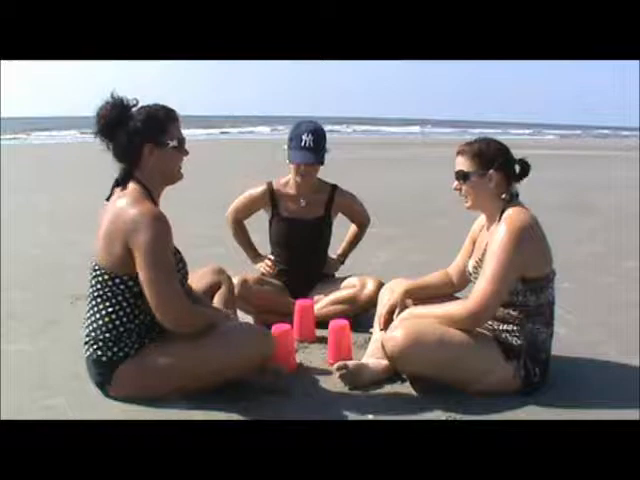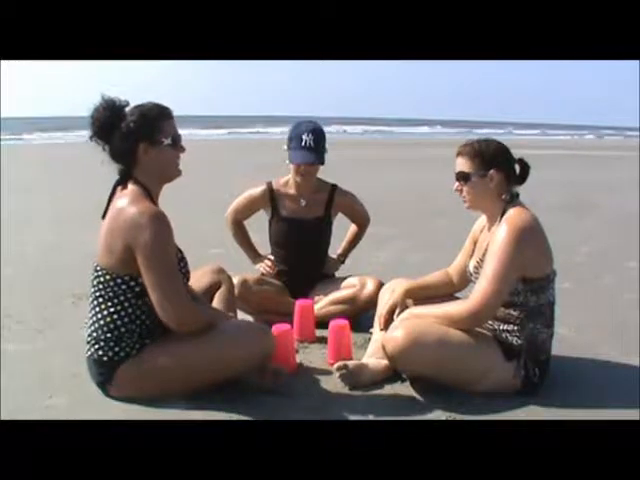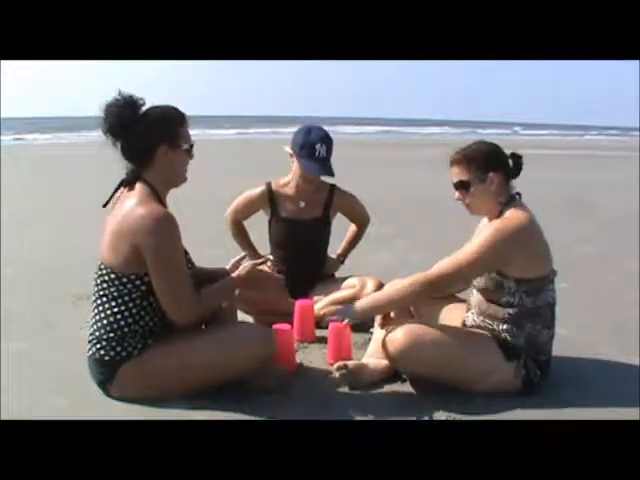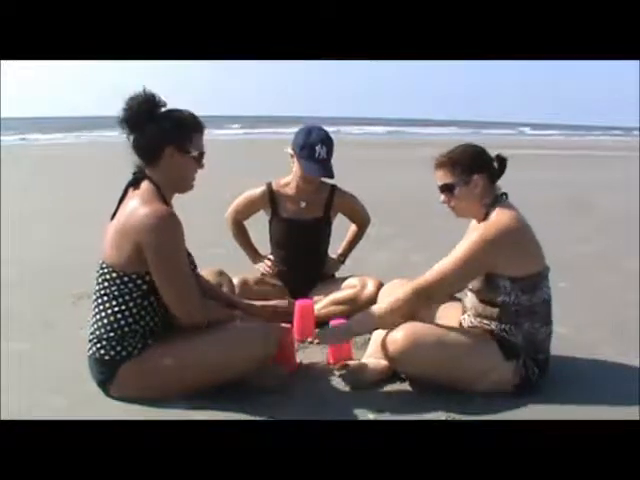
dt=0.5s
person 1, frame 1
left shoulder: (127, 197)
right shoulder: (145, 218)
left elbow: (170, 284)
right elbow: (174, 316)
left wrist: (216, 315)
right wrist: (222, 319)
left hip: (120, 347)
right hip: (124, 366)
left knee: (217, 276)
right knee: (257, 342)
left ankle: (222, 359)
person 1, frame 2
left shoulder: (129, 198)
right shoulder: (146, 217)
left elbow: (169, 287)
right elbow: (179, 317)
left wrist: (219, 319)
right wrist: (222, 318)
left hip: (121, 346)
right hip: (125, 365)
left knee: (216, 276)
right knee: (258, 340)
left ankle: (222, 359)
person 1, frame 3
left shoulder: (132, 197)
right shoulder: (154, 219)
left elbow: (174, 280)
right elbow: (184, 312)
left wrist: (228, 276)
right wrist: (235, 282)
left hip: (122, 348)
right hip: (126, 366)
left knee: (218, 282)
right knee: (259, 342)
left ankle: (224, 358)
person 1, frame 4
left shoulder: (141, 198)
right shoulder: (157, 218)
left elbow: (187, 282)
right elbow: (189, 312)
left wrist: (240, 308)
right wrist: (244, 317)
left hip: (125, 348)
right hip: (128, 366)
left knee: (218, 278)
right knee: (262, 340)
left ankle: (223, 361)
person 2, frame 1
left shoulder: (513, 227)
right shoulder: (487, 220)
left elbow: (474, 312)
right elbow: (454, 277)
left wrist: (412, 314)
right wrist: (404, 290)
left hip: (516, 359)
right hip: (488, 330)
left knee: (401, 338)
right knee: (395, 289)
left ankle: (385, 364)
right ankle: (375, 363)
person 2, frame 2
left shoulder: (514, 227)
right shoulder: (488, 221)
left elbow: (475, 312)
right elbow: (454, 277)
left wrist: (412, 314)
right wrist: (404, 290)
left hip: (516, 359)
right hip: (487, 330)
left knee: (401, 338)
right knee: (394, 289)
left ankle: (385, 364)
right ankle: (375, 363)
person 2, frame 3
left shoulder: (508, 229)
right shoulder: (495, 219)
left elbow: (433, 283)
right elbow: (448, 279)
left wrist: (356, 308)
right wrist: (397, 297)
left hip: (516, 359)
right hip: (485, 327)
left knee: (402, 340)
right knee: (398, 290)
left ankle: (382, 365)
right ankle: (375, 364)
person 2, frame 4
left shoulder: (495, 231)
right shoulder: (487, 219)
left elbow: (423, 293)
right elbow: (441, 282)
left wrist: (350, 327)
left hip: (514, 358)
left knee: (401, 341)
right knee: (394, 290)
left ankle: (383, 364)
right ankle: (374, 363)
person 3, frame 1
left shoulder: (336, 198)
right shoulder: (268, 194)
left elbow: (362, 221)
right elbow: (233, 217)
left wrist: (340, 258)
right wrist: (256, 258)
left hip: (320, 286)
right hip: (278, 285)
left knee: (373, 289)
right knee: (236, 287)
left ankle: (284, 317)
right ankle: (331, 311)
person 3, frame 2
left shoulder: (336, 197)
right shoulder: (267, 194)
left elbow: (362, 221)
right elbow: (233, 217)
left wrist: (340, 258)
right wrist: (256, 258)
left hip: (319, 286)
right hip: (278, 286)
left knee: (373, 289)
right knee: (237, 287)
left ankle: (279, 317)
right ankle: (331, 311)
person 3, frame 3
left shoulder: (336, 198)
right shoulder: (267, 195)
left elbow: (362, 221)
right elbow: (232, 218)
left wrist: (339, 258)
right wrist: (255, 258)
left hip: (319, 285)
right hip: (278, 285)
left knee: (373, 288)
left ankle: (286, 318)
person 3, frame 4
left shoulder: (336, 198)
right shoulder: (267, 195)
left elbow: (363, 221)
right elbow: (233, 217)
left wrist: (340, 258)
right wrist: (256, 258)
left hip: (320, 286)
right hip: (279, 285)
left knee: (373, 289)
right knee: (237, 287)
right ankle: (327, 312)
